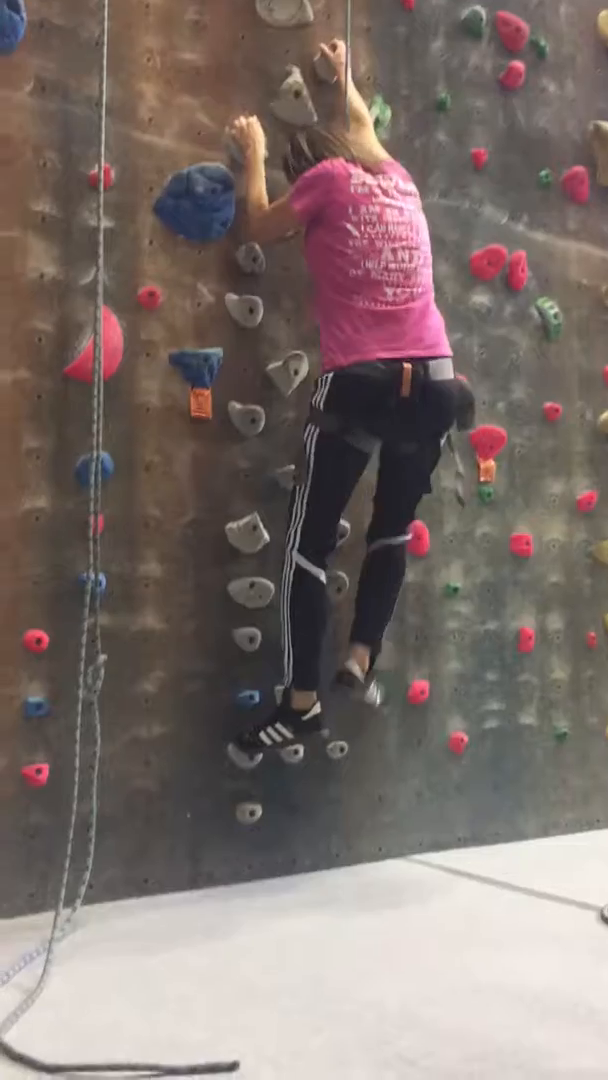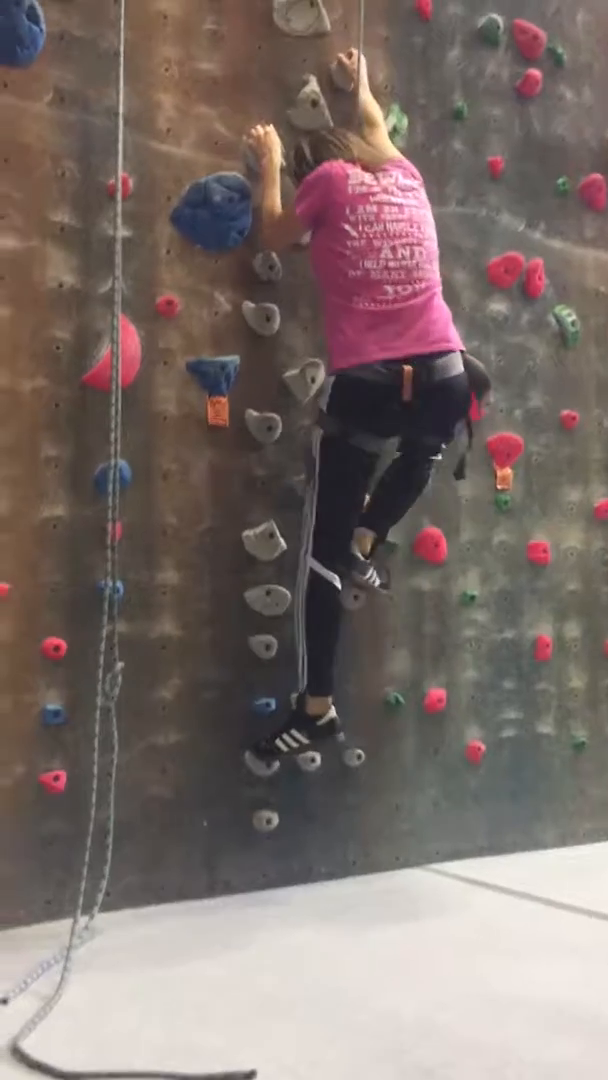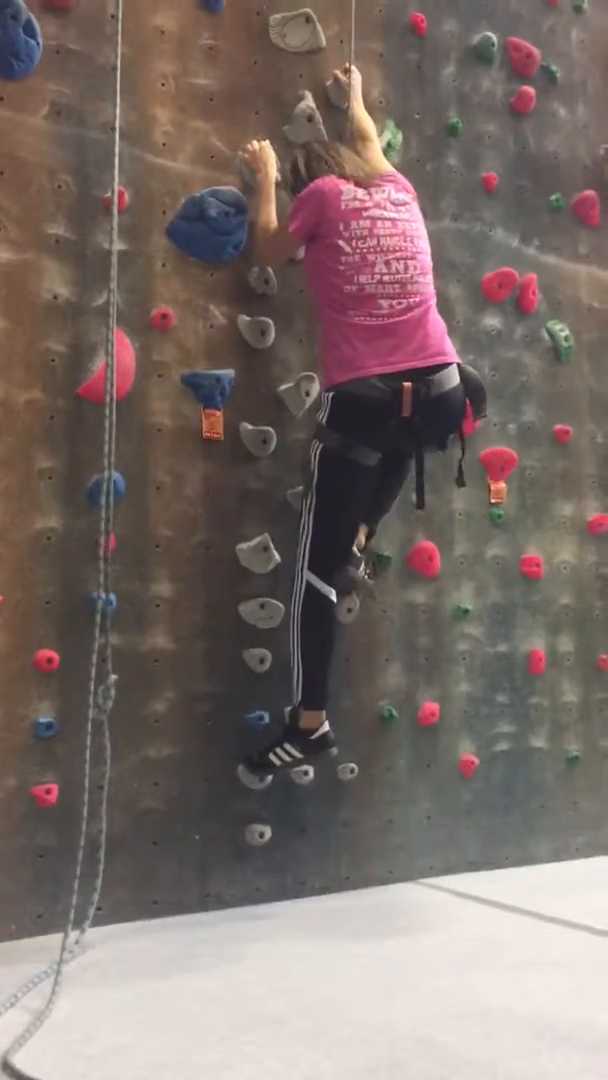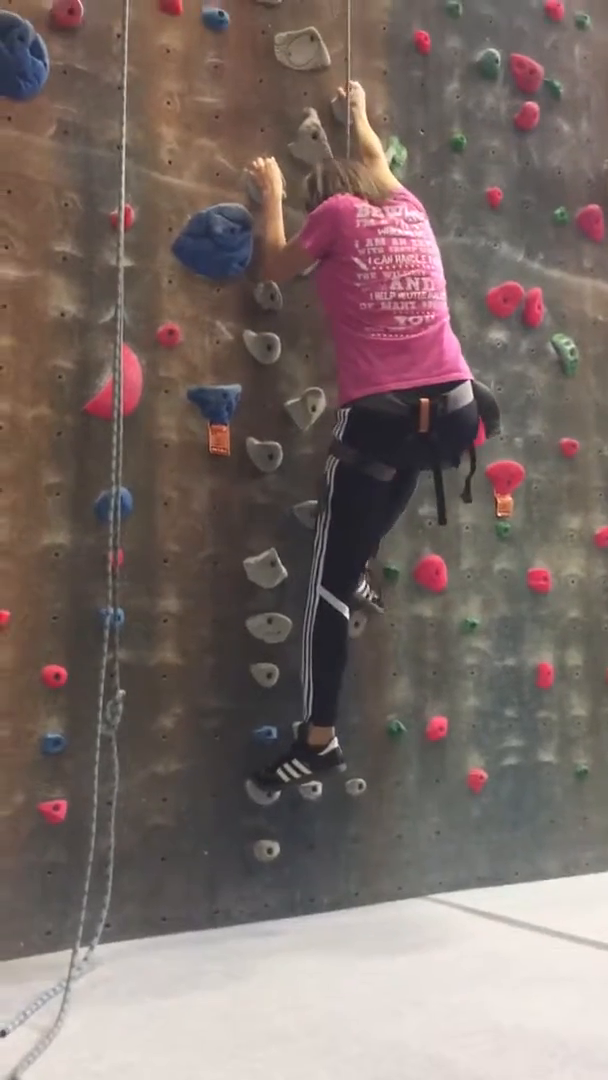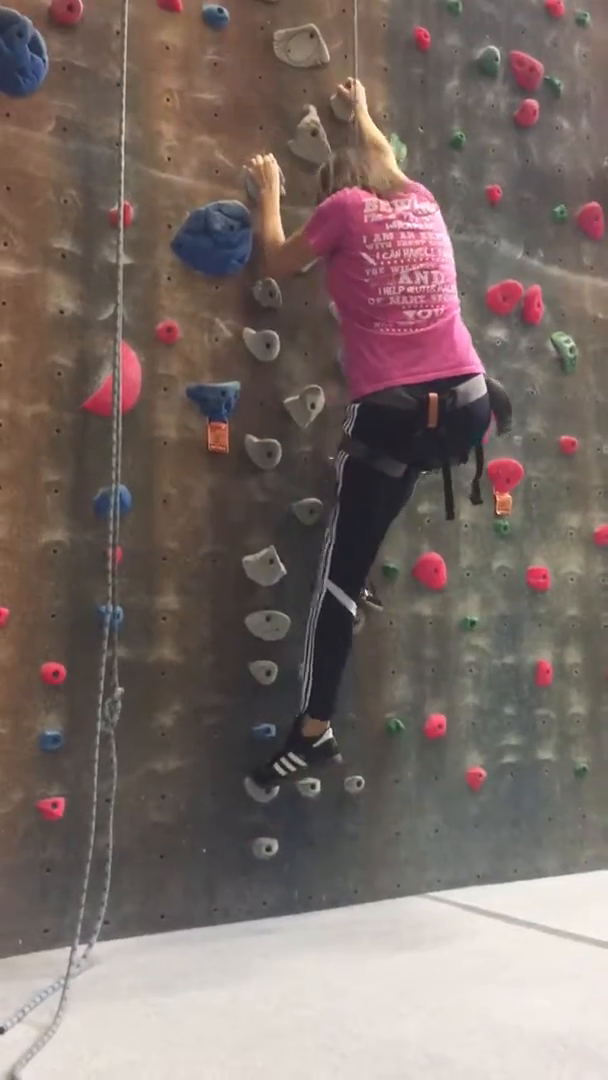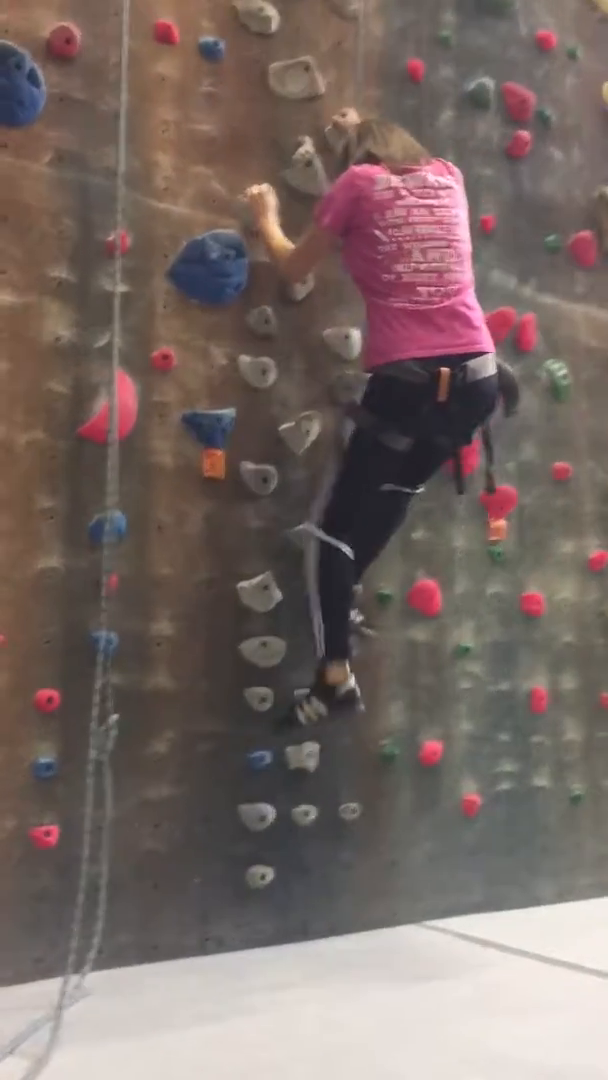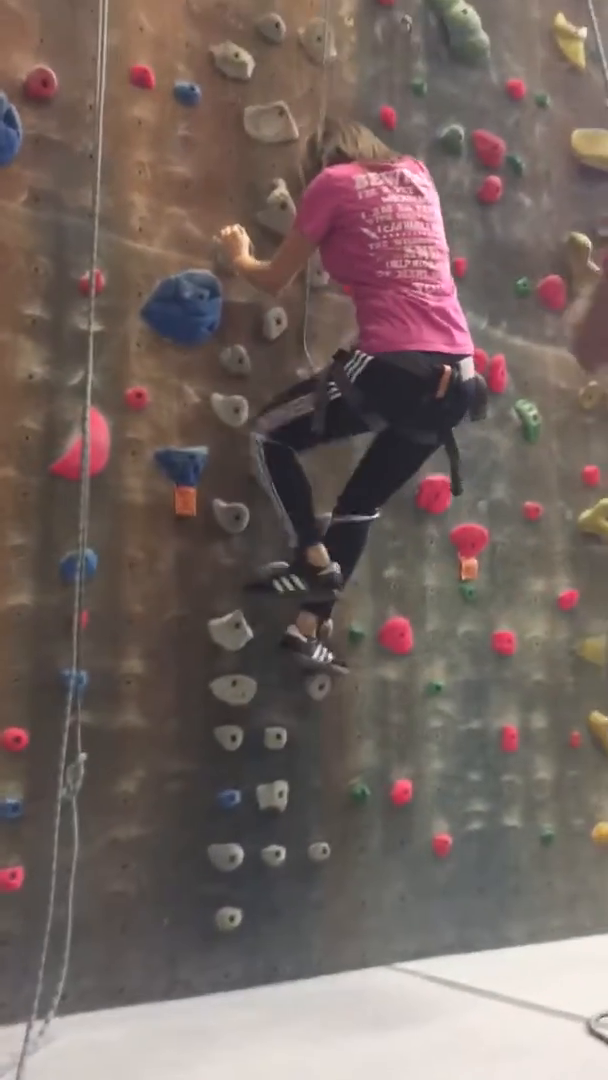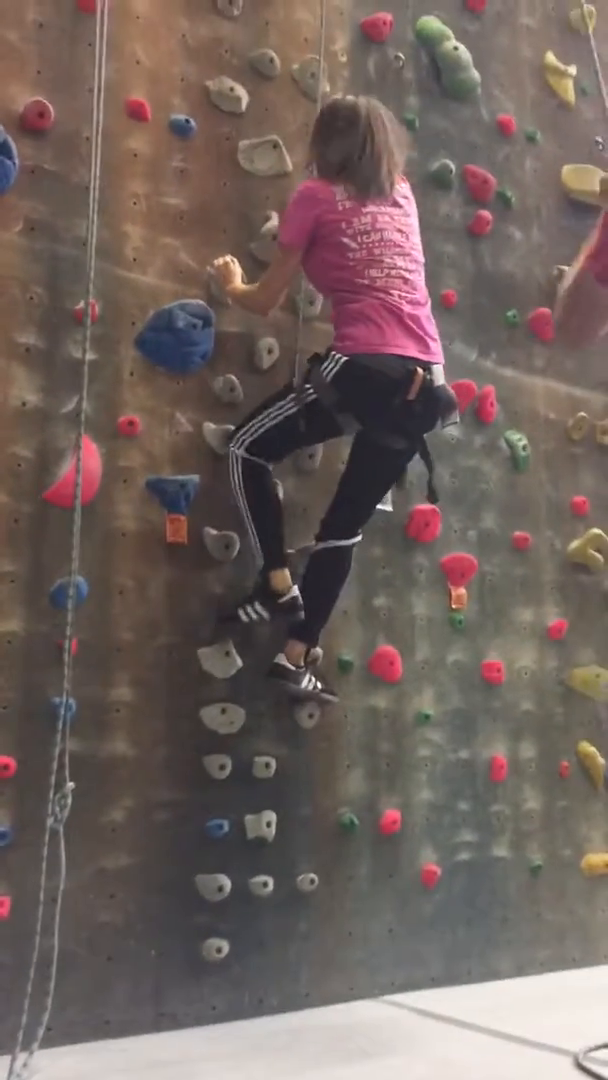
dt=0.3s
person 1, frame 1
left shoulder: (330, 179)
right shoulder: (400, 181)
left elbow: (260, 226)
right elbow: (362, 126)
left wrist: (254, 152)
right wrist: (344, 75)
left hip: (360, 384)
right hip: (432, 382)
left knee: (307, 546)
right knee: (393, 532)
left ankle: (300, 705)
right ankle: (361, 663)
person 1, frame 2
left shoulder: (329, 179)
right shoulder: (406, 175)
left elbow: (273, 236)
right elbow: (376, 128)
left wrist: (269, 163)
right wrist: (360, 79)
left hip: (366, 386)
right hip: (442, 378)
left knee: (321, 551)
right knee: (424, 446)
left ankle: (316, 710)
right ankle: (367, 543)
person 1, frame 3
left shoulder: (324, 195)
right shoulder: (400, 191)
left elbow: (267, 251)
right elbow: (370, 143)
left wrist: (265, 177)
right wrist: (354, 94)
left hip: (362, 399)
right hip: (439, 392)
left knee: (315, 565)
left ankle: (308, 723)
right ankle: (360, 541)
person 1, frame 4
left shoulder: (338, 211)
right shoulder: (411, 207)
left elbow: (276, 266)
right elbow: (374, 160)
left wrist: (271, 194)
right wrist: (358, 110)
left hip: (379, 415)
right hip: (453, 409)
left knee: (328, 582)
left ankle: (318, 740)
right ankle: (363, 568)
person 1, frame 5
left shoulder: (345, 205)
right shoulder: (422, 202)
left elbow: (278, 263)
right elbow: (382, 156)
left wrist: (269, 193)
right wrist: (361, 111)
left hip: (390, 410)
right hip: (465, 402)
left knee: (337, 576)
right knee: (399, 465)
left ankle: (312, 730)
right ankle: (361, 574)
person 1, frame 6
left shoulder: (359, 181)
right shoulder: (447, 175)
left elbow: (293, 267)
left wrist: (266, 217)
right wrist: (363, 130)
left hip: (403, 381)
right hip: (477, 377)
left knee: (333, 528)
right knee: (398, 483)
left ankle: (334, 675)
right ankle: (341, 595)
person 1, frame 7
left shoulder: (332, 182)
right shoulder: (417, 175)
left elbow: (274, 280)
left wrist: (239, 257)
left hip: (391, 368)
right hip: (457, 375)
left knee: (269, 431)
right knee: (361, 504)
left ankle: (314, 561)
right ankle: (313, 626)
person 1, frame 8
left shoulder: (315, 196)
right shoulder: (401, 193)
left elbow: (265, 301)
left wrist: (231, 285)
left hip: (363, 369)
right hip: (424, 381)
left knee: (247, 448)
right knee: (345, 524)
left ankle: (277, 583)
right ankle: (299, 654)
